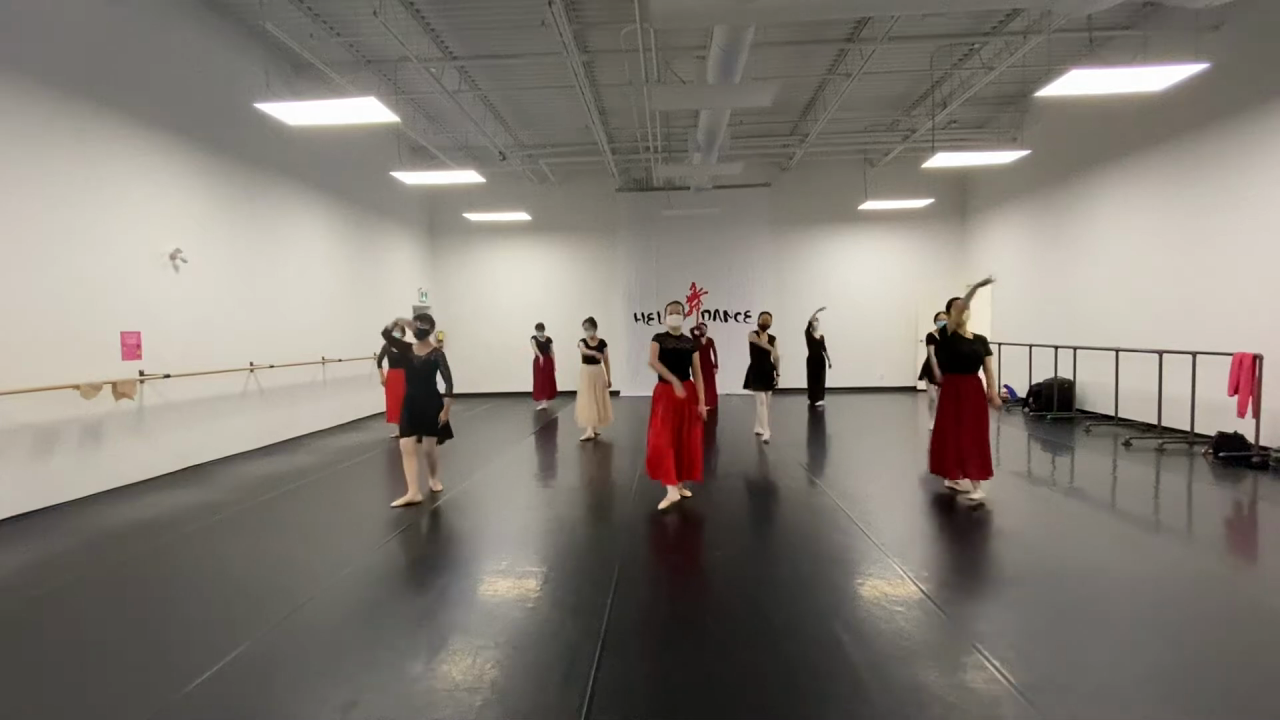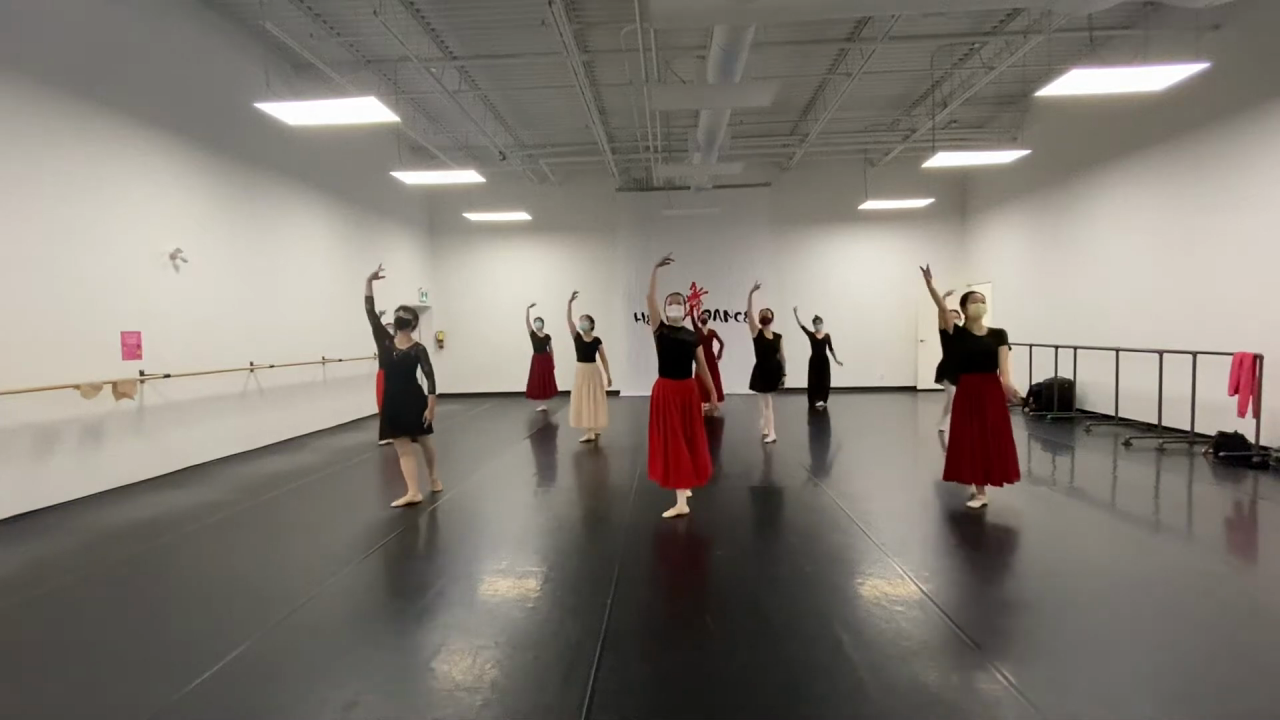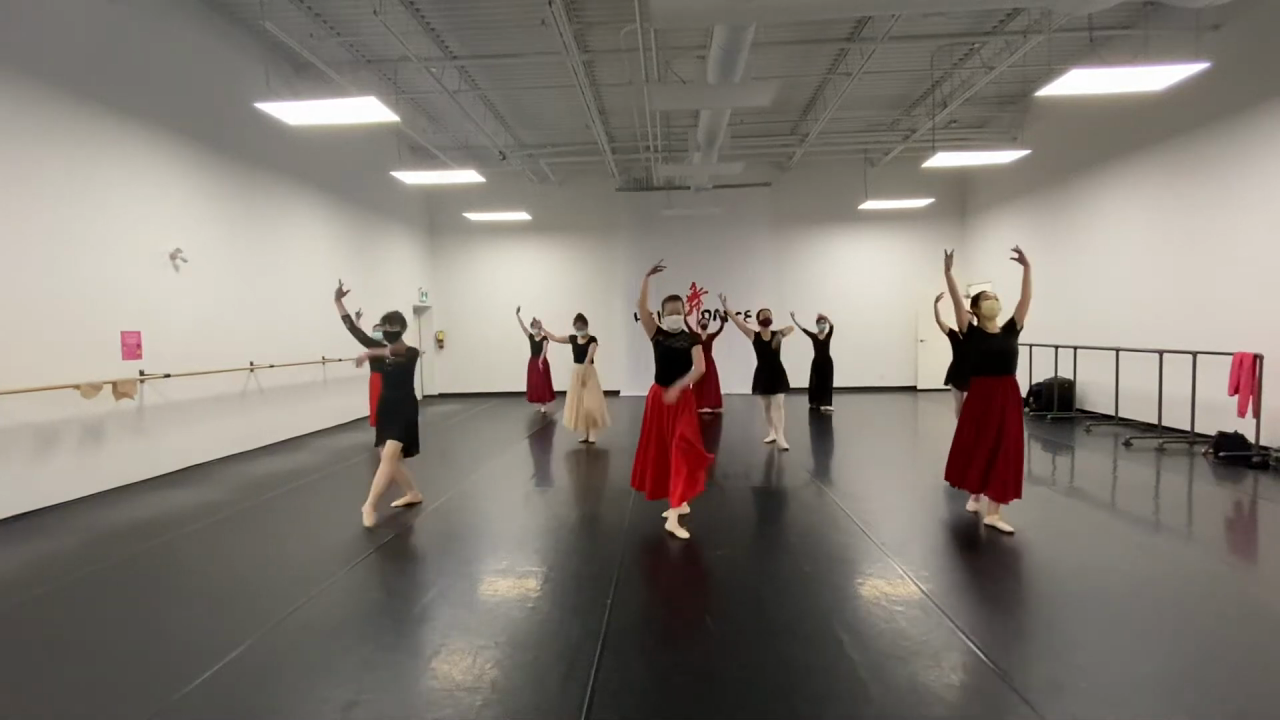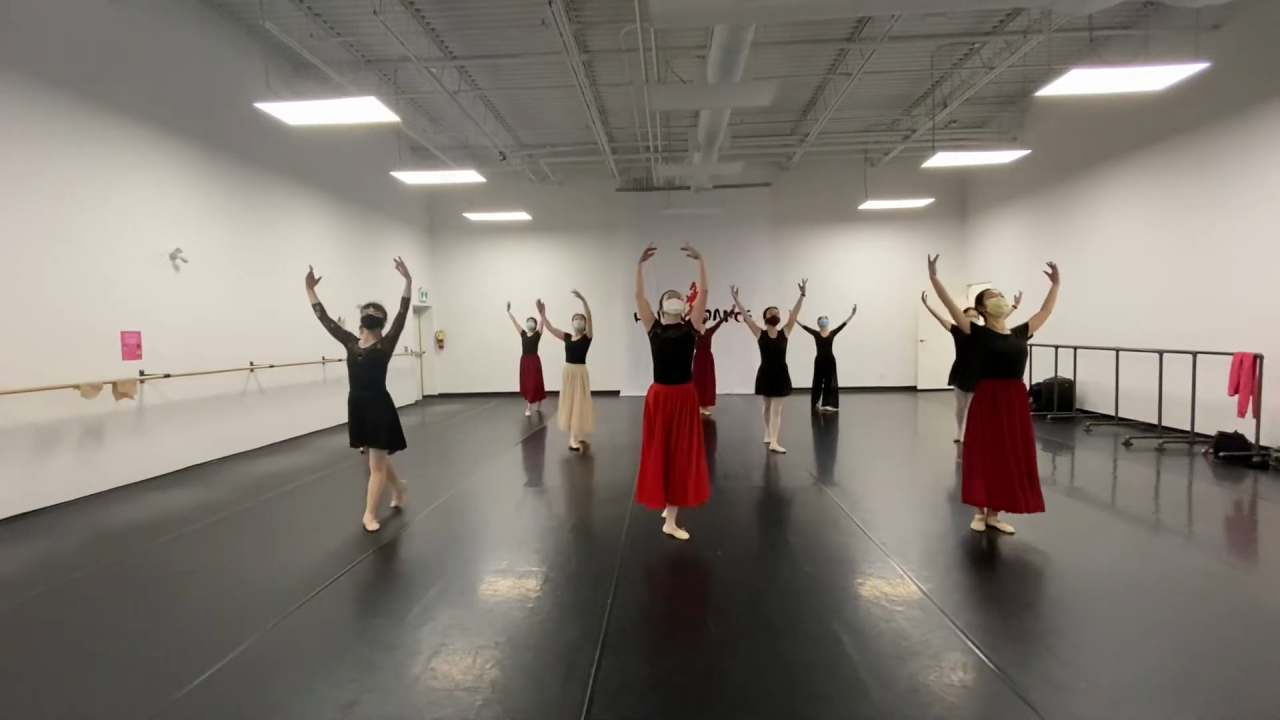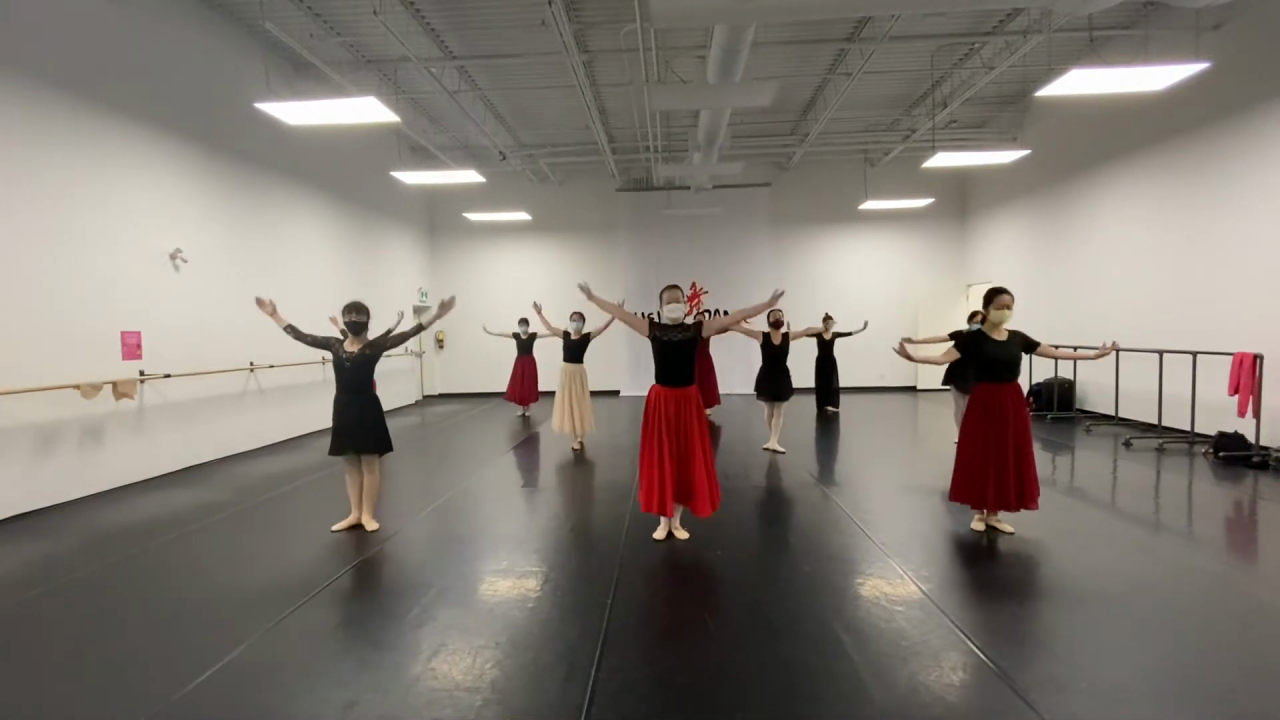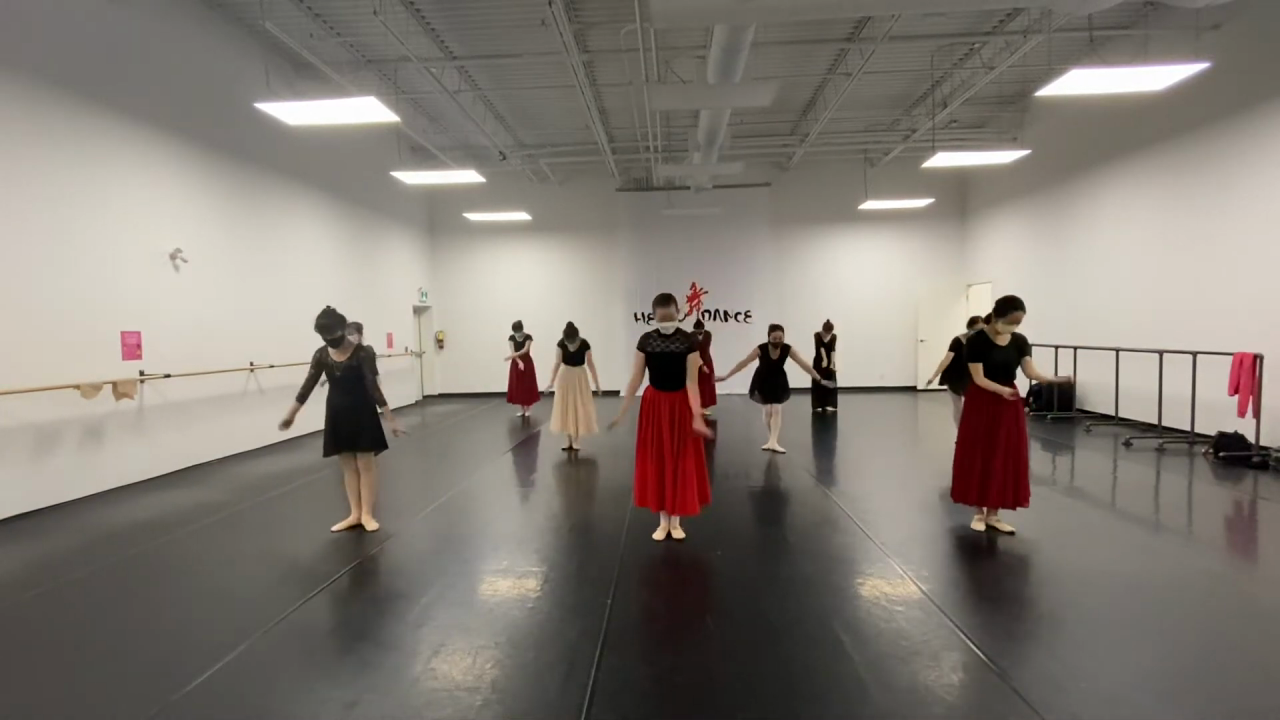
dt=0.7s
person 1, frame 1
left shoulder: (690, 343)
right shoulder: (658, 339)
left elbow: (697, 374)
right elbow: (652, 362)
left wrist: (701, 401)
right wrist: (674, 381)
left hip: (688, 393)
right hip: (664, 393)
left knee: (687, 442)
right knee: (662, 442)
left ankle: (679, 484)
right ankle: (671, 490)
person 1, frame 2
left shoulder: (693, 336)
right shoulder: (659, 329)
left elbow: (702, 367)
right elbow: (650, 298)
left wrist: (713, 393)
right wrist: (656, 269)
left hip: (688, 390)
right hip: (664, 390)
left knee: (688, 441)
right knee: (670, 442)
left ankle: (683, 484)
right ankle: (681, 501)
person 1, frame 3
left shoulder: (692, 340)
right shoulder: (657, 335)
left elbow: (700, 368)
right elbow: (641, 307)
left wrist: (678, 386)
right wrist: (648, 277)
left hip: (682, 399)
right hip: (657, 397)
left knee: (681, 453)
right knee: (660, 453)
left ankle: (673, 518)
right ankle: (680, 504)
person 1, frame 4
left shoulder: (691, 328)
right shoulder: (653, 328)
left elbow: (703, 294)
right elbow: (639, 296)
left wrist: (700, 261)
right wrist: (640, 264)
left hip: (685, 396)
right hip: (659, 396)
left knee: (682, 455)
right knee: (659, 453)
left ankle: (671, 520)
right ankle: (667, 504)
person 1, frame 5
left shoulder: (696, 330)
right shoulder: (653, 330)
left elbow: (732, 319)
right elbow: (620, 313)
left wrist: (767, 305)
right wrist: (592, 298)
left hip: (687, 400)
right hip: (660, 400)
left knee: (687, 460)
right knee: (661, 460)
left ankle: (676, 520)
right ankle: (663, 520)
person 1, frame 6
left shoulder: (688, 341)
right shoulder: (646, 340)
left elbow: (692, 381)
right elbow: (636, 377)
left wrist: (697, 415)
right wrist: (623, 410)
left hip: (680, 402)
right hip: (653, 402)
left knee: (681, 461)
right knee: (656, 461)
left ankle: (675, 520)
right ankle: (663, 521)
person 2, frame 1
left shoulder: (981, 340)
right shoulder: (948, 336)
left elbow: (988, 368)
right elbow: (957, 311)
left wrist: (993, 392)
right wrist: (976, 287)
left hip: (975, 390)
right hip: (953, 390)
left knee: (974, 438)
right knee: (956, 437)
left ankle: (953, 479)
right ankle: (976, 487)
person 2, frame 2
left shoulder: (998, 334)
right shoulder: (958, 334)
left elbow: (1003, 358)
right elbow: (942, 308)
left wrist: (1006, 379)
right wrist: (929, 284)
left hip: (993, 391)
right hip: (968, 391)
left knee: (993, 441)
right knee: (969, 441)
left ankle: (983, 486)
right ankle: (980, 491)
person 2, frame 3
left shoulder: (1011, 330)
right shoulder: (971, 334)
left elbow: (1026, 298)
right elbow: (956, 302)
left wrist: (1025, 267)
right wrist: (948, 272)
left hip: (1008, 396)
right hip: (980, 395)
left knee: (1005, 453)
right knee: (975, 448)
left ankle: (993, 513)
right ankle: (975, 494)
person 2, frame 4
left shoulder: (1020, 333)
right shoulder: (977, 334)
left elbow: (1045, 311)
right elbow: (951, 306)
left wrist: (1055, 283)
right wrist: (934, 278)
left hip: (1016, 400)
right hip: (988, 399)
left knee: (1011, 458)
right knee: (984, 457)
left ankle: (994, 514)
right ankle: (980, 513)
person 2, frame 5
left shoulder: (1018, 338)
right shoulder: (973, 339)
left elbow: (1053, 353)
right elbow: (945, 358)
left wrist: (1092, 355)
right wrist: (914, 357)
left hip: (1013, 402)
right hip: (984, 402)
left knee: (1009, 457)
right knee: (981, 457)
left ankle: (994, 514)
right ankle: (979, 513)
person 2, frame 6
left shoulder: (1019, 341)
right shoulder: (976, 341)
left elbow: (1030, 371)
right elbow: (978, 378)
left wrist: (1053, 380)
right wrist: (1002, 391)
left hip: (1009, 402)
right hip: (981, 402)
left knee: (1006, 458)
right knee: (979, 457)
left ankle: (993, 514)
right ankle: (979, 513)
person 3, frame 1
left shoulder: (437, 353)
right shoulder: (406, 348)
left elbow: (448, 381)
right elbow: (385, 335)
left wrist: (446, 409)
right wrist: (398, 322)
left hip: (431, 403)
right hip: (410, 404)
left knee: (428, 448)
right knee: (407, 449)
left ankle: (433, 478)
right ankle: (413, 493)
person 3, frame 2
left shoulder: (418, 349)
right shoulder: (385, 341)
left elbow: (430, 378)
right elbow: (370, 312)
left wrist: (431, 407)
right wrist: (369, 282)
left hip: (413, 400)
right hip: (391, 401)
left knee: (424, 443)
right knee: (403, 449)
left ankle: (433, 476)
right ankle: (413, 492)
person 3, frame 3
left shoulder: (410, 353)
right shoulder: (380, 348)
left elbow: (398, 351)
right elbow: (353, 329)
left wrist: (372, 353)
right wrist: (338, 302)
left hip: (405, 408)
right hip: (386, 407)
left knee: (388, 457)
right knee: (391, 457)
left ankle: (369, 506)
right ankle: (412, 493)
person 3, frame 4
left shoulder: (386, 344)
right shoulder: (350, 343)
left elbow: (402, 314)
right elbow: (324, 318)
left wrist: (408, 281)
right wrist: (310, 290)
left hip: (379, 406)
right hip: (357, 406)
left knee: (376, 464)
right knee: (377, 458)
left ankle: (369, 514)
right ankle: (398, 486)
person 3, frame 5
left shoulder: (375, 346)
right shoulder: (335, 345)
left elbow: (406, 335)
right elbow: (301, 336)
left wrist: (434, 317)
right wrist: (275, 316)
left hip: (367, 410)
right hip: (343, 410)
left knee: (369, 465)
right knee: (351, 465)
left ankle: (368, 515)
right ankle: (355, 514)
person 3, frame 6
left shoulder: (363, 353)
right shoulder: (321, 355)
left elbow: (373, 387)
right elbow: (309, 385)
left wrist: (390, 419)
right wrist: (291, 414)
left hip: (361, 411)
right hip: (336, 412)
left knee: (365, 465)
right knee: (348, 466)
left ankle: (367, 514)
right ankle: (355, 514)
